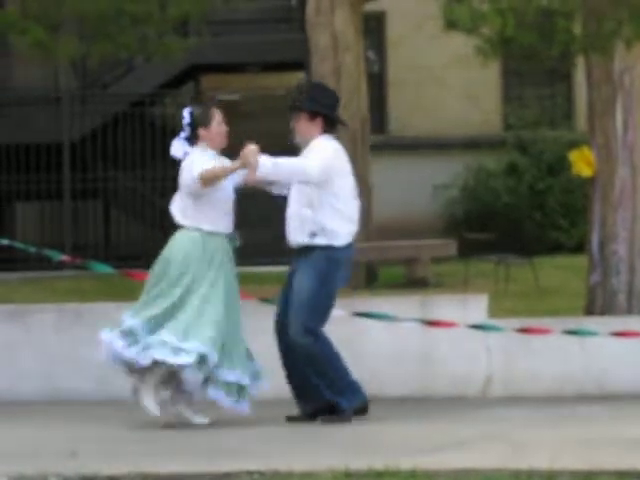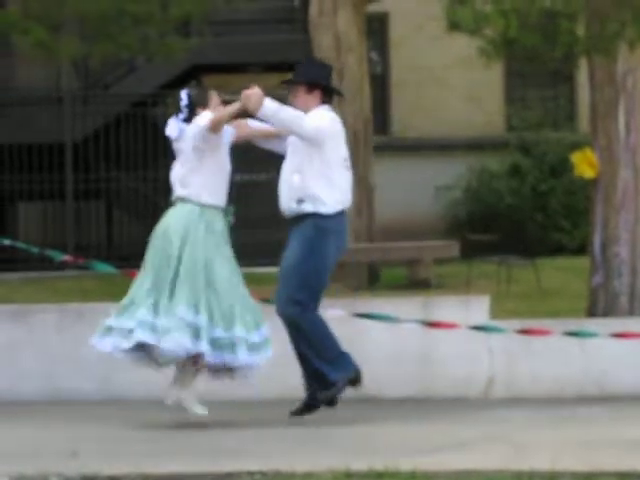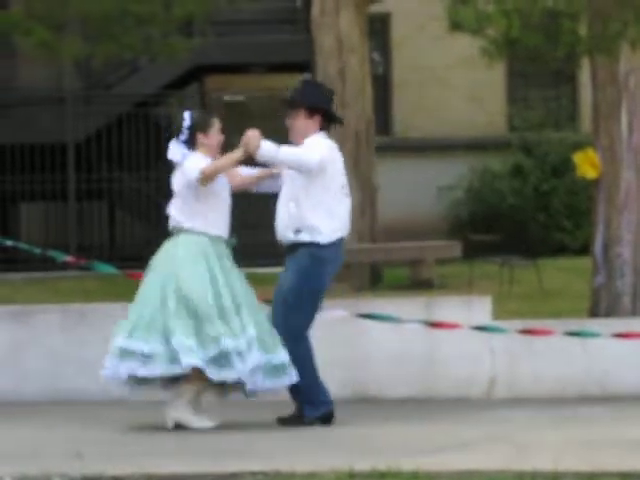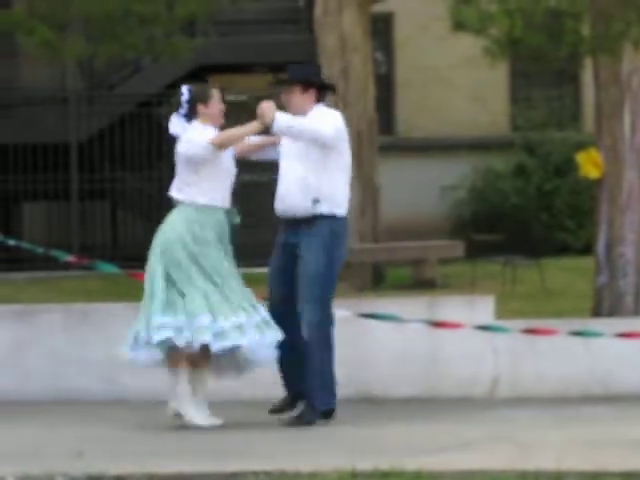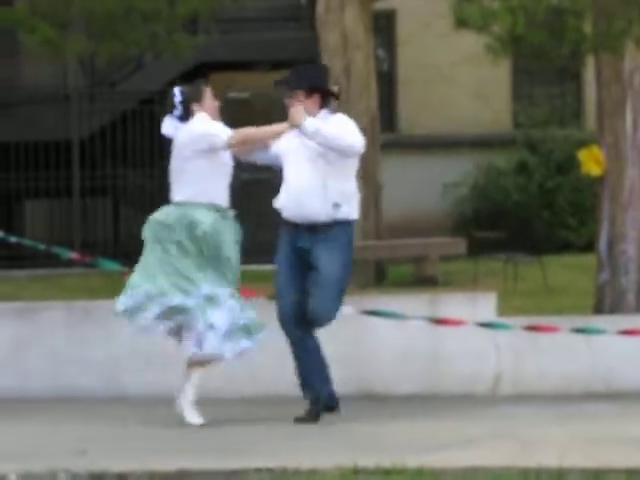
dt=0.2s
person 1, frame 1
left shoulder: (326, 152)
right shoulder: (321, 156)
left elbow: (306, 172)
right elbow: (292, 180)
left wrist: (262, 164)
right wrist: (258, 174)
left hip: (324, 257)
right hip: (313, 256)
left knee: (303, 334)
right knee: (286, 329)
left ankle: (349, 399)
right ankle: (318, 402)
person 1, frame 2
left shoulder: (323, 121)
right shoulder: (319, 127)
left elbow: (299, 126)
right elbow: (286, 142)
left wrist: (264, 106)
left hip: (316, 229)
right hip: (314, 228)
left knee: (293, 306)
right knee: (295, 307)
left ankle: (340, 369)
right ankle: (322, 386)
person 1, frame 3
left shoulder: (321, 148)
right shoulder: (310, 155)
left elbow: (300, 161)
right elbow: (284, 180)
left wrist: (262, 148)
left hip: (312, 255)
right hip: (305, 254)
left knee: (286, 330)
right knee: (286, 330)
left ankle: (316, 407)
right ankle: (310, 404)
person 1, frame 4
left shoulder: (329, 119)
right shoulder: (295, 132)
left elbow: (322, 137)
right elbow: (272, 147)
left wrist: (277, 120)
left hip: (323, 231)
right hip: (291, 231)
left knee: (311, 313)
right knee: (280, 308)
left ankle: (322, 399)
right ankle: (299, 388)
person 1, frame 5
left shoulder: (340, 126)
right shoulder: (293, 138)
left elbow: (356, 146)
right elbow: (264, 151)
left wrist: (307, 125)
left hip: (333, 235)
right hip: (293, 233)
left knee: (319, 311)
right knee: (290, 314)
left ankle: (316, 342)
right ankle: (321, 394)
person 2, frame 1
left shoulder: (218, 163)
right shoulder: (196, 162)
left elbow: (248, 175)
right elbow: (206, 178)
right wrist: (238, 164)
left hip: (211, 255)
right hip: (195, 251)
left knee: (212, 327)
right knee: (198, 325)
left ankle: (179, 399)
right ankle: (148, 379)
person 2, frame 2
left shoulder: (199, 136)
right shoulder: (201, 127)
left elbow: (242, 133)
right elbow: (217, 120)
right wrist: (245, 103)
left hip: (195, 228)
right hip: (192, 227)
left knee: (196, 305)
right knee: (204, 302)
left ankle: (181, 387)
person 2, frame 3
left shoulder: (198, 167)
right shoulder: (195, 164)
left elbow: (239, 181)
right elbow: (209, 174)
left wrist: (275, 170)
right wrist: (241, 152)
left hip: (195, 258)
right hip: (196, 257)
left knee: (198, 335)
right knee: (213, 329)
left ankle: (179, 406)
right ankle: (179, 406)
person 2, frame 4
left shoulder: (208, 138)
right shoulder: (195, 135)
left elbow: (241, 148)
right elbow: (221, 141)
left wrist: (278, 139)
right wrist: (260, 124)
left hip: (208, 233)
right hip: (189, 231)
left knee: (206, 312)
right knee: (200, 312)
left ankle: (182, 397)
right ankle: (186, 398)
person 2, frame 5
left shoulder: (209, 137)
right shoulder: (200, 130)
left elbow: (240, 146)
right elbow: (241, 137)
left wrist: (280, 142)
right wrist: (286, 127)
left hip: (212, 229)
right hip: (186, 224)
left knee: (214, 318)
left ankle: (186, 396)
